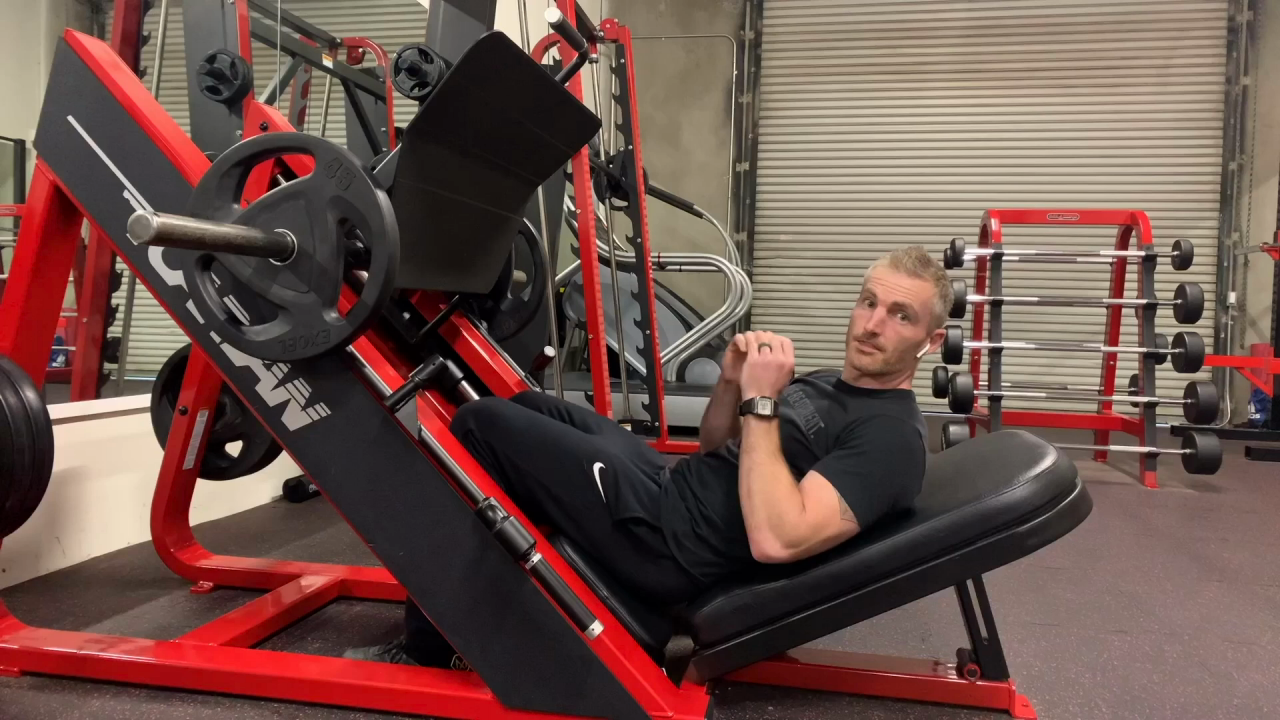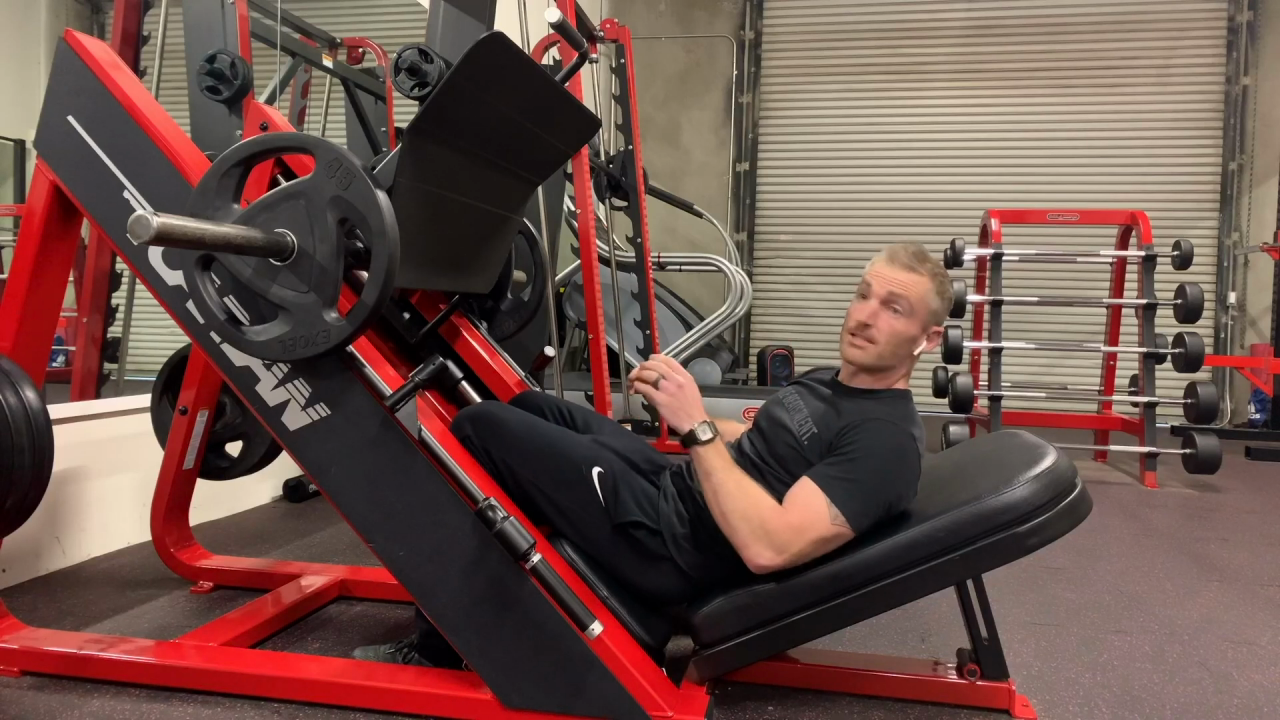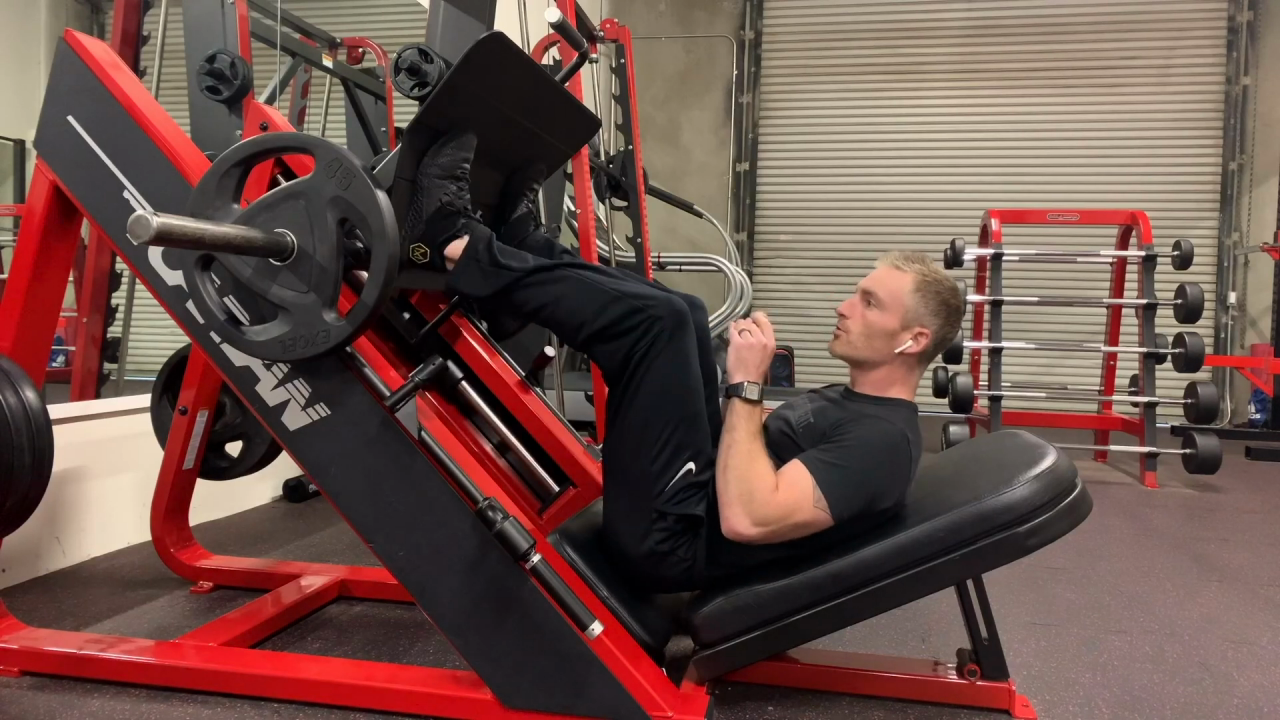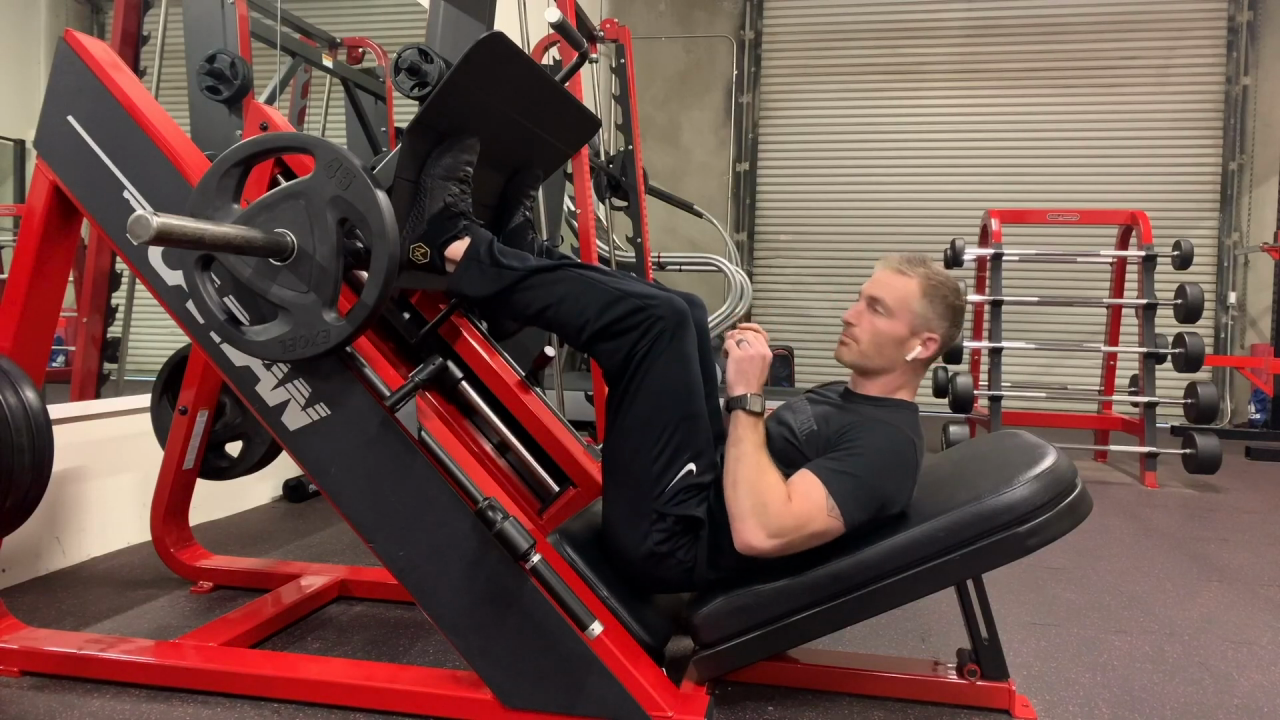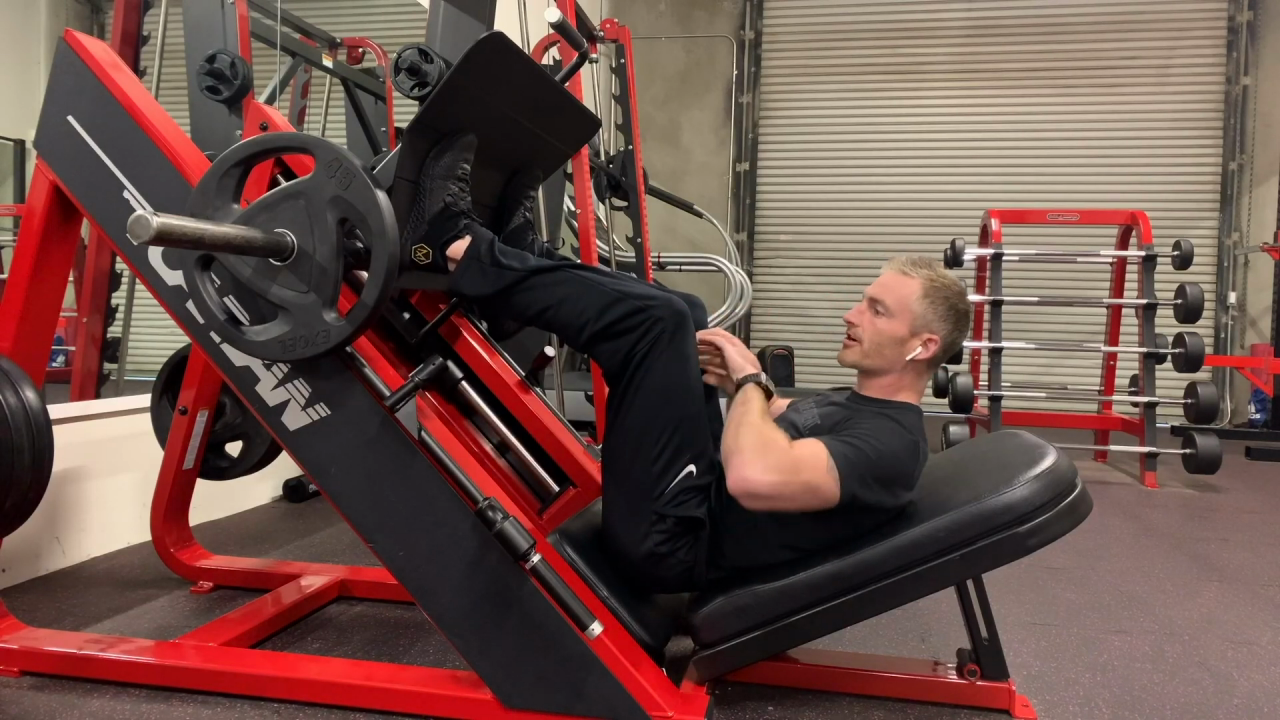
dt=1s
person 1, frame 1
left shoulder: (890, 438)
right shoulder: (830, 382)
left elbow: (775, 541)
left wrist: (760, 404)
right wrist: (732, 383)
left hip: (667, 539)
right hip: (672, 486)
left knee: (482, 425)
right knee: (525, 407)
left ankle: (426, 648)
person 1, frame 2
left shoulder: (885, 439)
right shoulder: (830, 382)
left elbow: (767, 548)
left wrist: (694, 426)
right wrist: (688, 406)
left hip: (667, 542)
right hip: (674, 489)
left knee: (481, 430)
right knee: (530, 408)
left ankle: (438, 646)
person 1, frame 3
left shoulder: (882, 439)
right shoulder: (847, 402)
left elbow: (746, 520)
left wrist: (745, 385)
right wrist: (748, 370)
left hip: (671, 537)
right hip: (696, 494)
left knee: (656, 320)
right knee: (677, 317)
left ankle: (454, 244)
right ankle: (519, 242)
person 1, frame 4
left shoulder: (887, 442)
right shoulder: (845, 398)
left elbow: (759, 534)
left wrist: (746, 397)
right wrist: (747, 385)
left hip: (670, 540)
right hip: (697, 502)
left knee: (656, 319)
right knee: (677, 314)
left ankle: (454, 248)
right ankle: (517, 248)
person 1, frame 5
left shoulder: (889, 442)
right shoulder: (860, 406)
left elbow: (754, 477)
left wrist: (749, 379)
right wrist: (736, 377)
left hip: (669, 539)
right hip: (696, 506)
left knee: (656, 319)
right knee: (679, 317)
left ankle: (456, 247)
right ankle: (517, 248)
